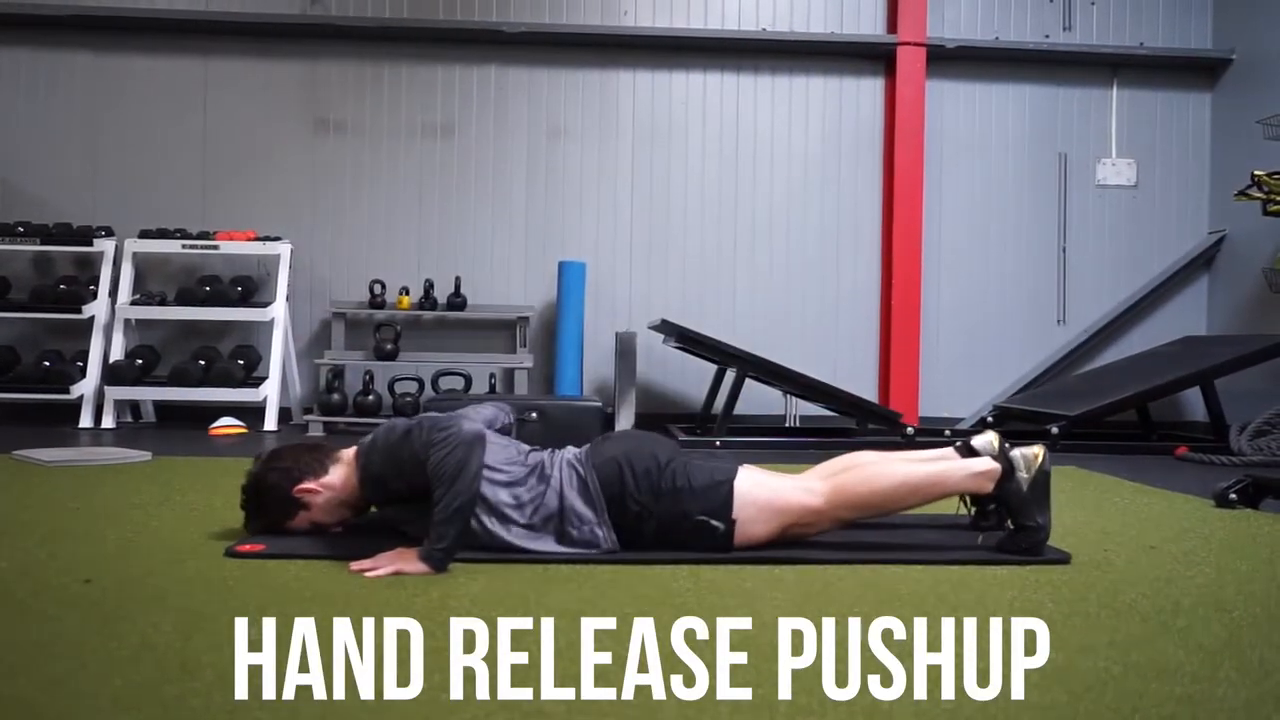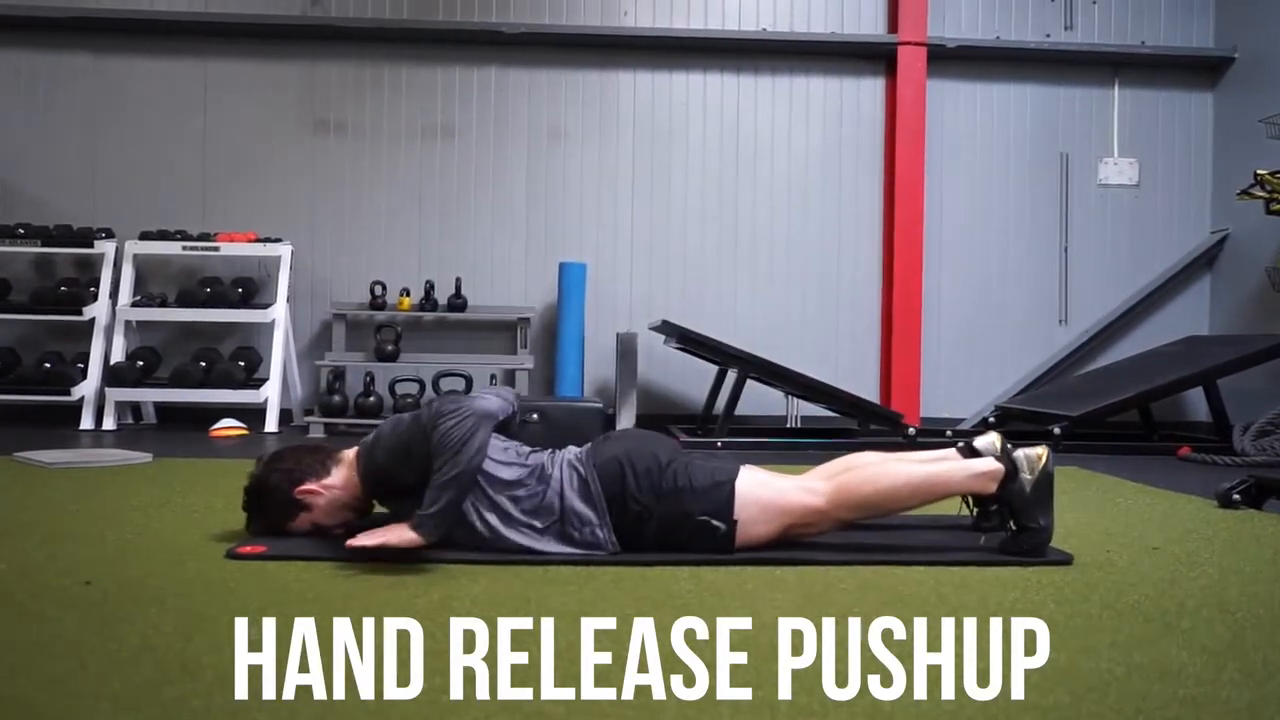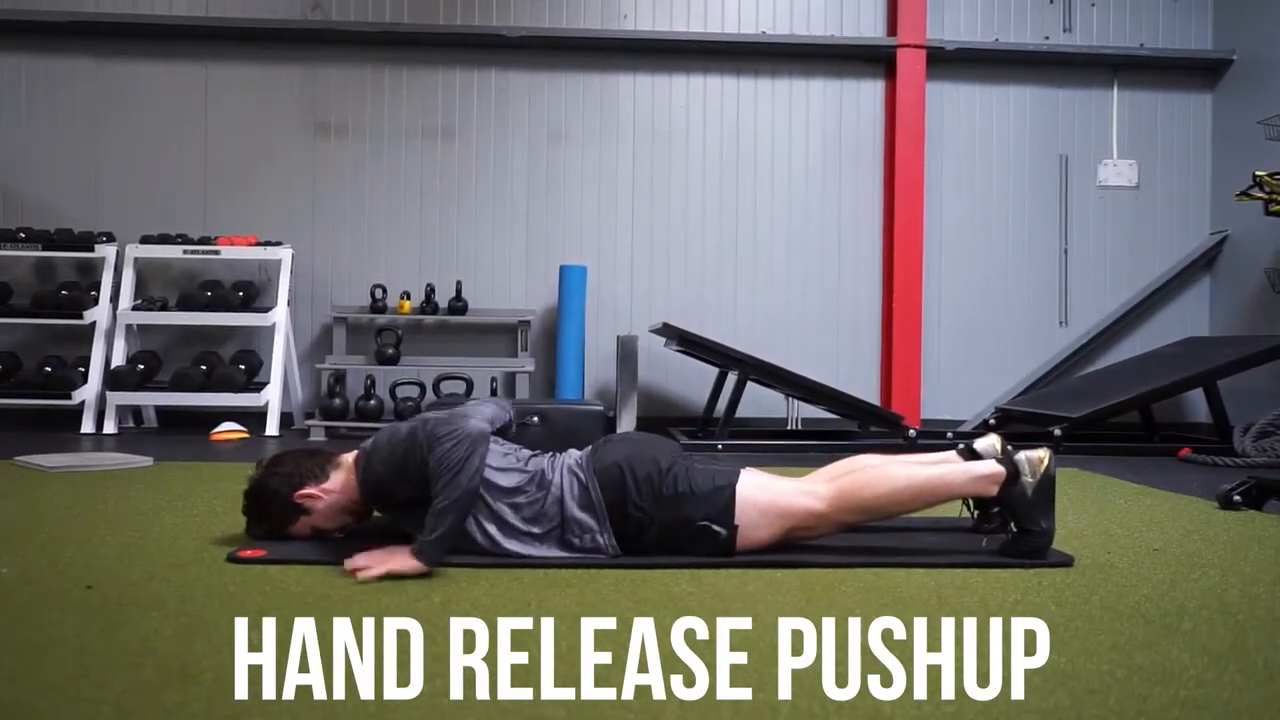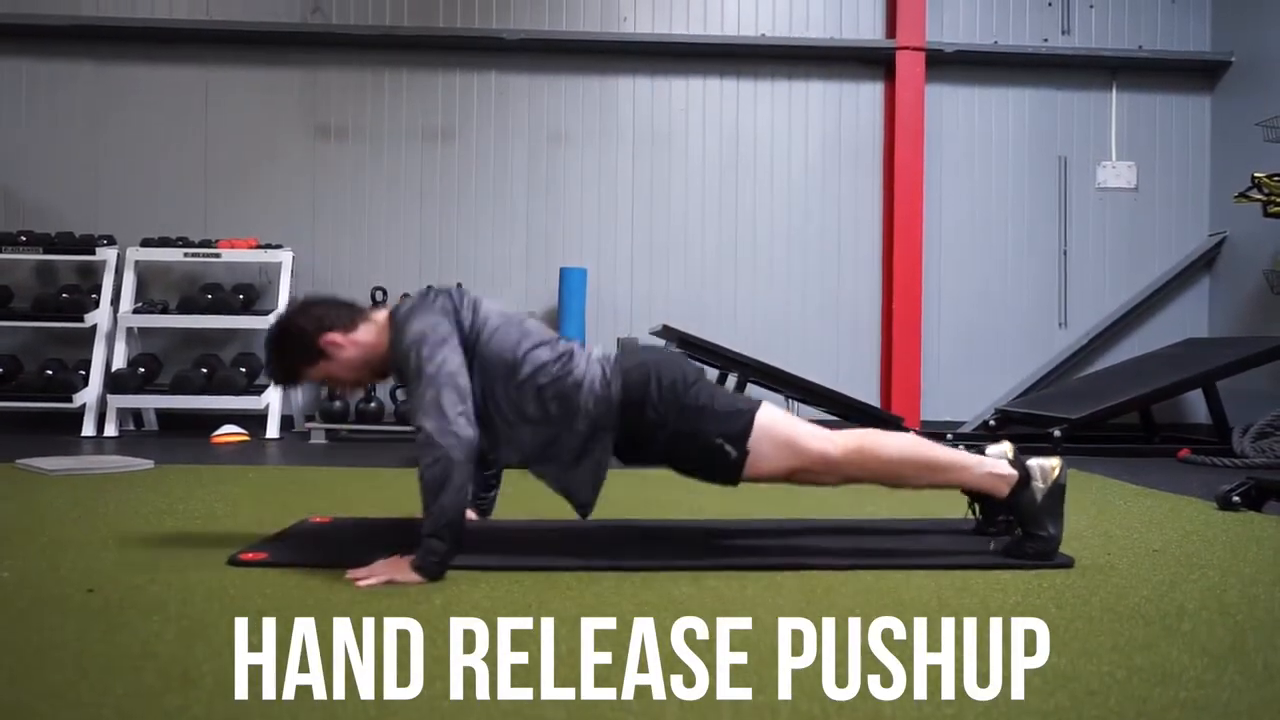
dt=0.5s
person 1, frame 1
left shoulder: (383, 456)
right shoulder: (403, 453)
left elbow: (464, 439)
right elbow: (494, 412)
left wrist: (431, 551)
right wrist: (431, 521)
left hip: (624, 494)
right hip: (614, 477)
left knee: (810, 504)
right knee: (809, 496)
left ankle: (997, 471)
right ankle: (971, 456)
person 1, frame 2
left shoulder: (386, 453)
right shoulder: (402, 457)
left elbow: (472, 413)
right elbow: (500, 400)
left wrist: (425, 523)
left hip: (625, 496)
right hip: (614, 472)
left knee: (813, 504)
right knee: (813, 490)
left ankle: (999, 473)
right ankle: (973, 453)
person 1, frame 3
left shoulder: (385, 460)
right shoulder: (404, 453)
left elbow: (465, 431)
right elbow: (496, 408)
left wrist: (426, 548)
right wrist: (447, 516)
left hip: (626, 497)
right hip: (616, 477)
left knee: (813, 507)
right knee: (813, 495)
left ankle: (1002, 474)
right ankle: (977, 459)
person 1, frame 4
left shoulder: (416, 327)
right shoulder: (429, 318)
left elbow: (451, 438)
right elbow: (487, 409)
left wrist: (428, 558)
right wrist: (475, 505)
left hip: (635, 401)
right hip: (628, 393)
left knee: (824, 455)
right knee: (819, 459)
left ankle: (1014, 480)
right ankle: (989, 460)
